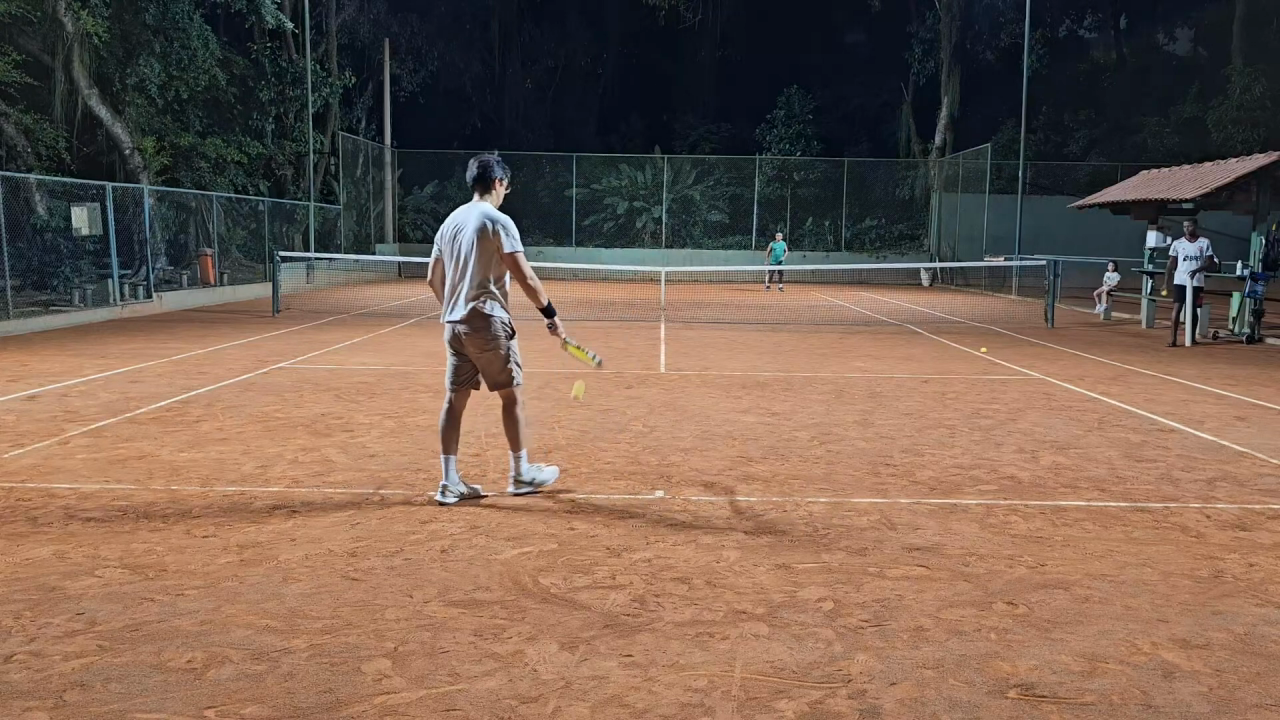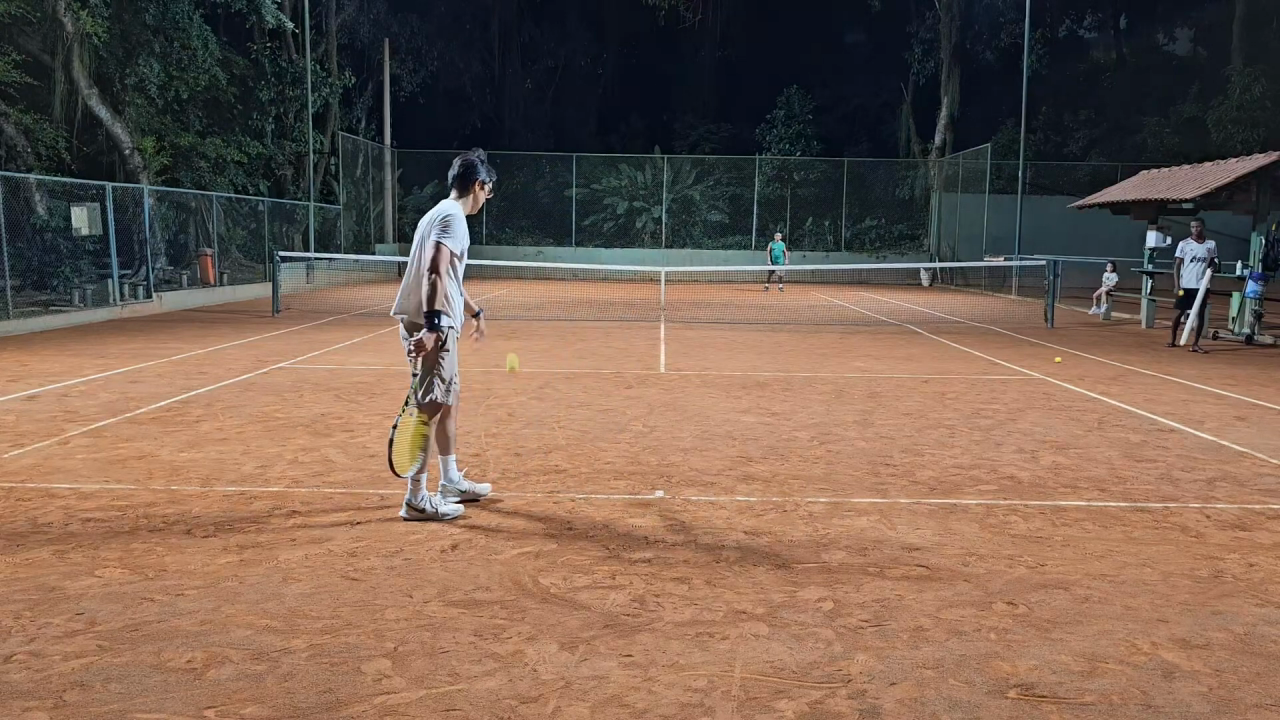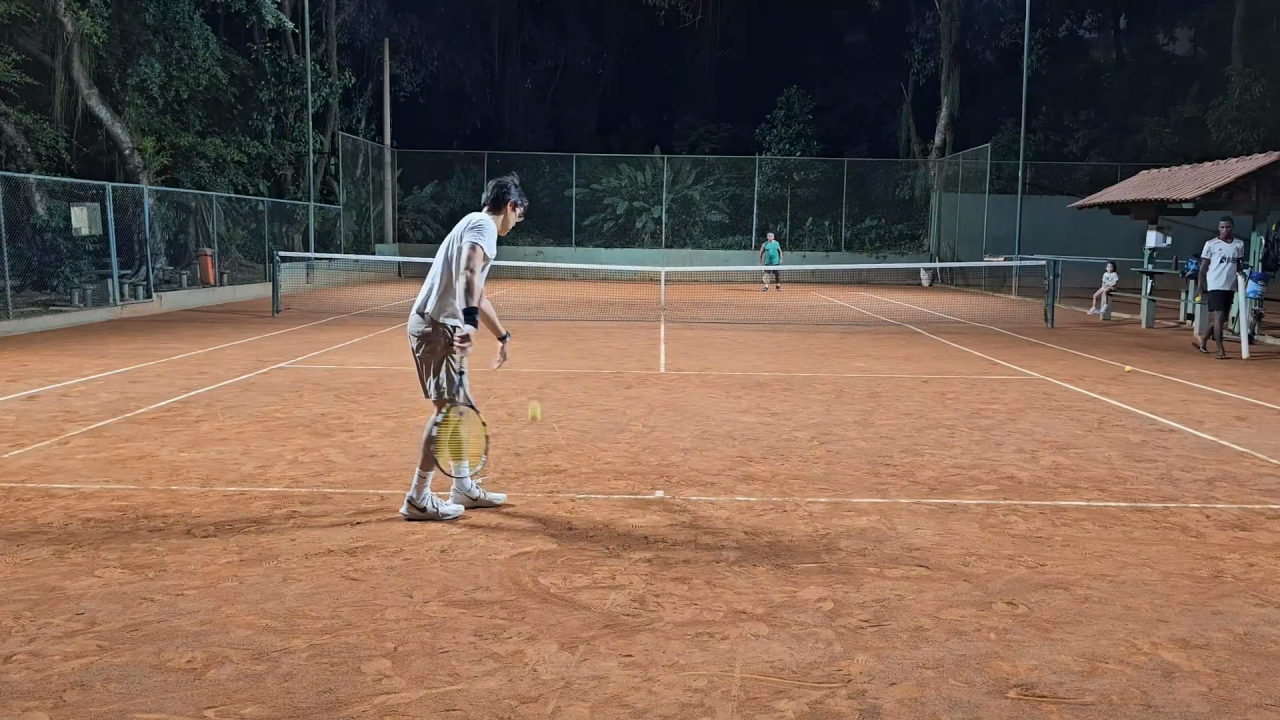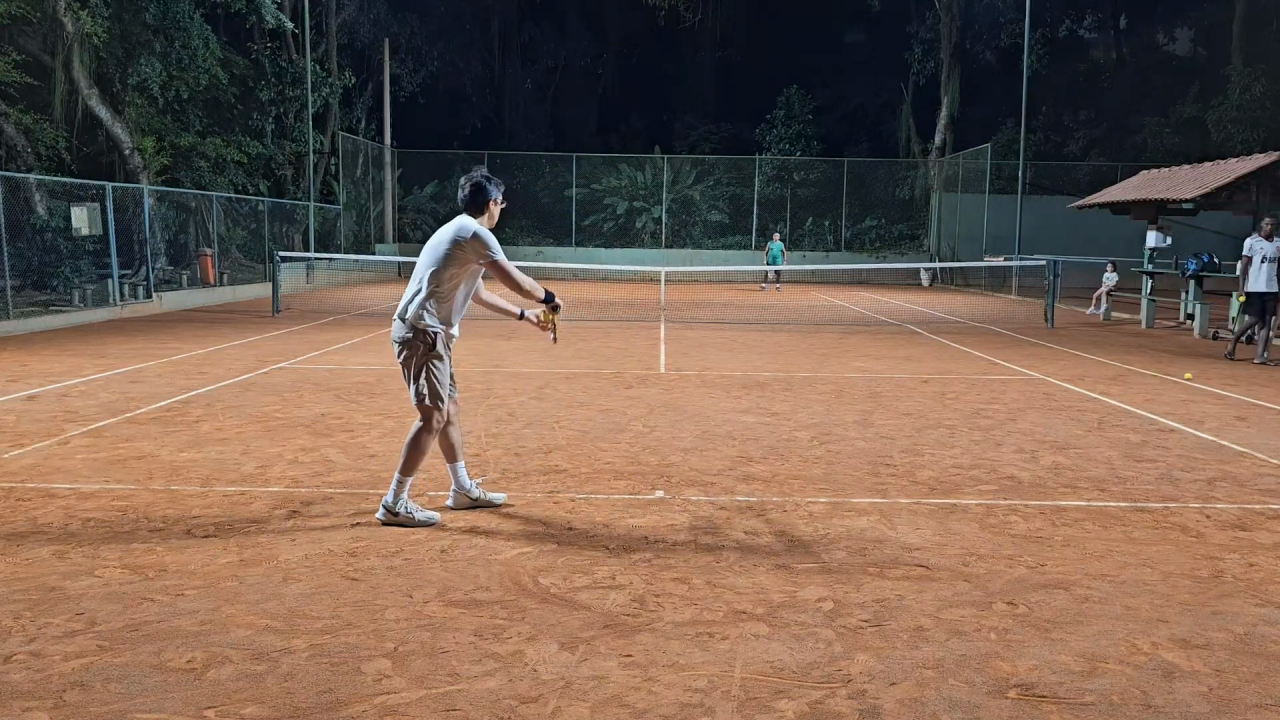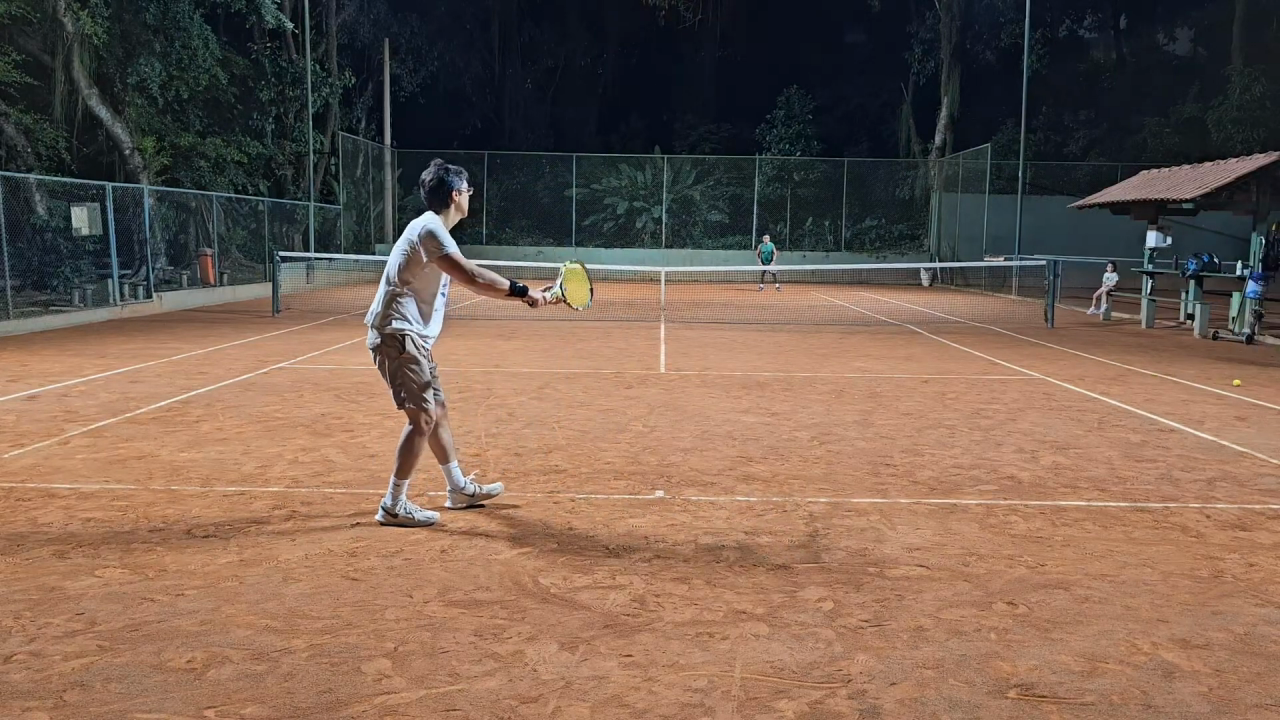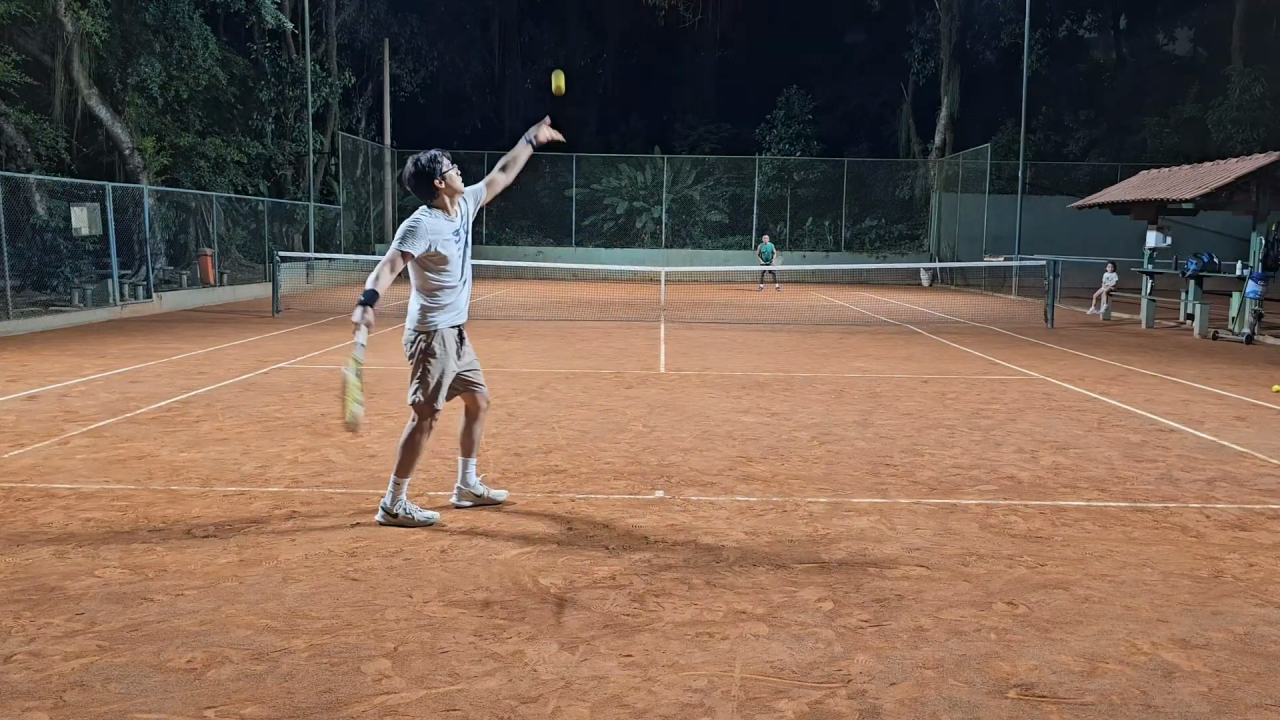
dt=0.7s
person 1, frame 1
left shoulder: (450, 221)
right shoulder: (498, 221)
left elbow: (433, 279)
right elbow: (525, 277)
right wrist: (550, 314)
left hip: (455, 324)
right hip: (488, 322)
left knee: (455, 400)
right knee: (511, 396)
left ankle: (450, 483)
right ankle: (522, 473)
person 1, frame 2
left shoulder: (441, 214)
right shoulder: (453, 217)
right elbow: (436, 273)
left wrist: (474, 311)
right wrist: (430, 324)
left hip: (439, 326)
right hip: (434, 328)
left knee: (448, 403)
right knee: (431, 409)
left ankle: (451, 483)
right ankle: (416, 500)
person 1, frame 3
left shoulder: (474, 225)
right shoulder: (483, 224)
left elbow: (477, 297)
right elbow: (470, 272)
left wrist: (502, 336)
right wrist: (468, 321)
left hip: (436, 325)
right hip: (439, 327)
right knee: (449, 408)
left ankle: (464, 488)
right ankle: (419, 498)
person 1, frame 4
left shoulder: (459, 231)
right shoulder: (475, 234)
left elbow: (478, 293)
right elbow: (518, 283)
left wrist: (524, 315)
right wrist: (550, 298)
left hip: (427, 332)
right hip: (422, 332)
left knee: (449, 410)
right knee: (432, 417)
left ankle: (463, 489)
right ankle: (394, 504)
person 1, frame 5
left shoulder: (437, 232)
right shoulder: (429, 229)
left elbow: (474, 284)
right elbow: (472, 276)
left wrist: (523, 293)
right wrist: (522, 291)
left hip: (412, 337)
right hip: (397, 335)
left knee: (437, 412)
right knee: (422, 417)
left ankle: (459, 488)
right ankle: (393, 505)
person 1, frame 6
left shoulder: (462, 209)
right shoulder: (420, 226)
left elbow: (500, 177)
right elbow: (386, 267)
left wrist: (532, 139)
right wrist: (367, 301)
left hip: (454, 333)
right hip: (431, 334)
left knee: (477, 404)
right knee: (426, 414)
left ankle: (467, 485)
right ankle: (393, 505)
